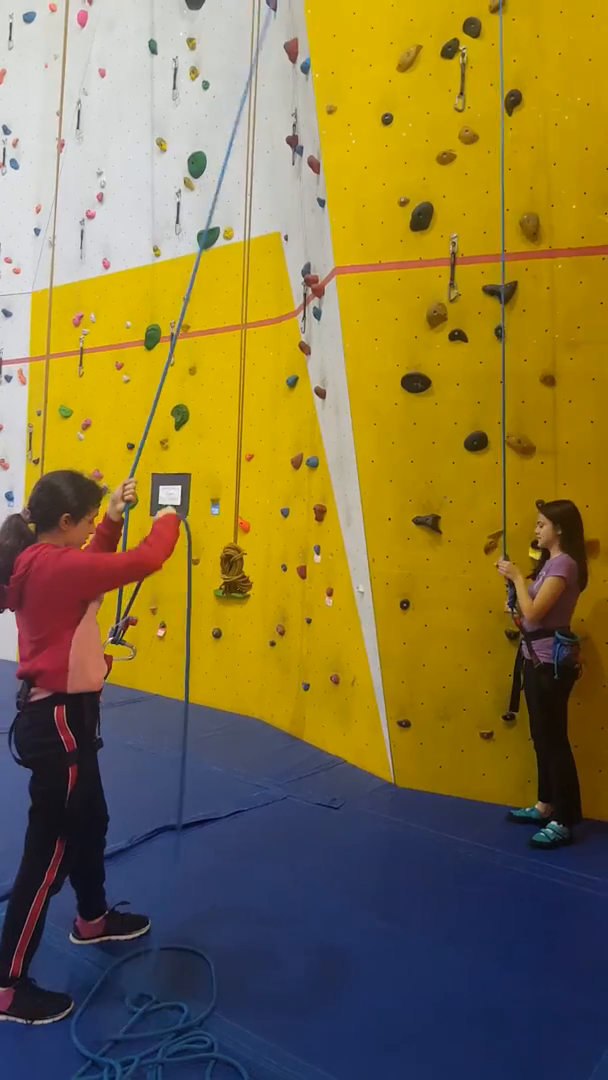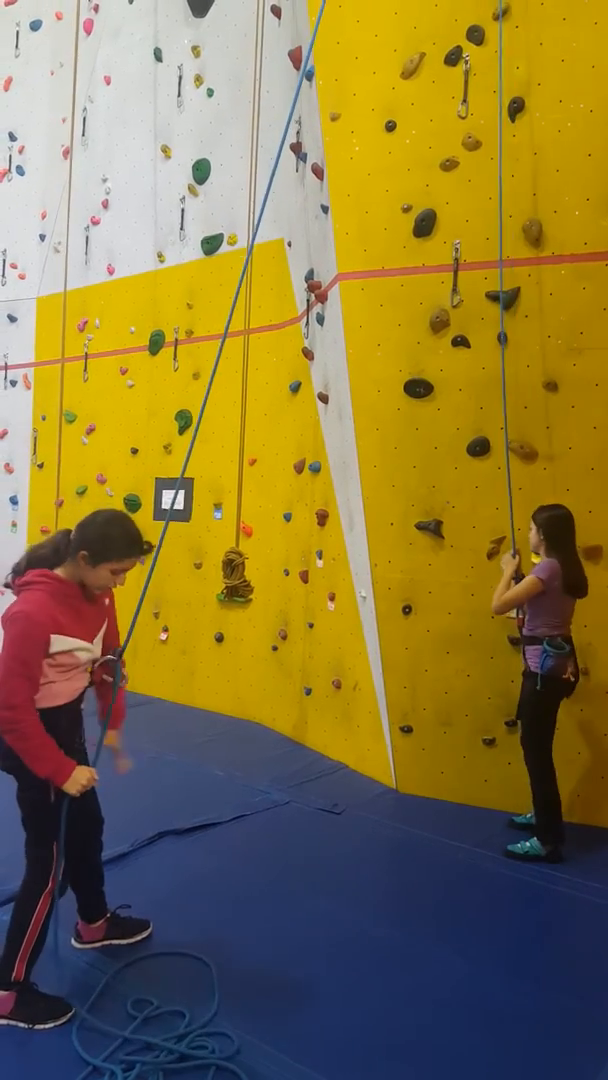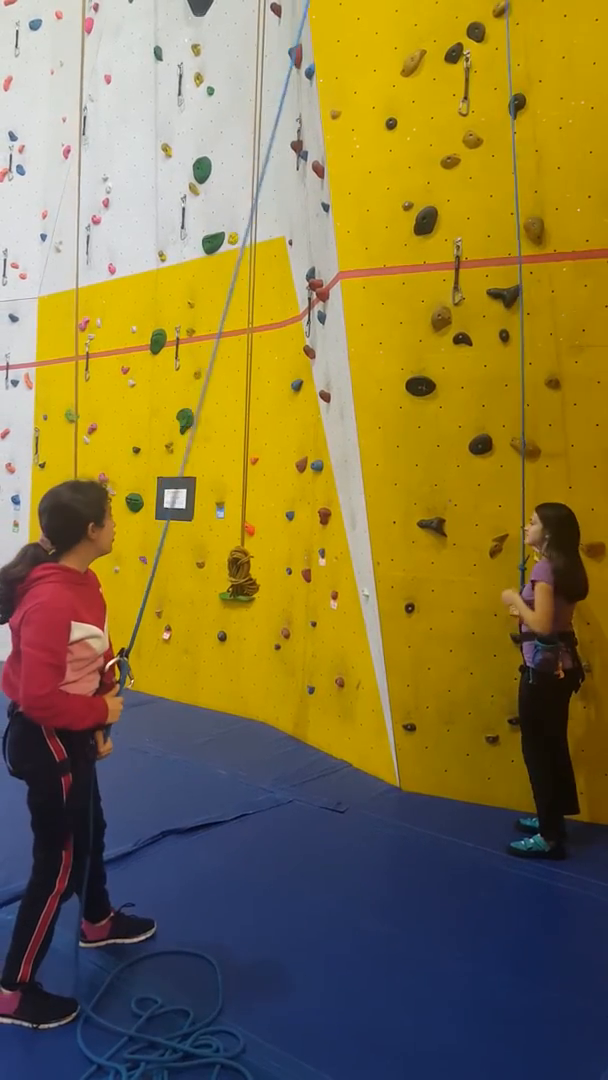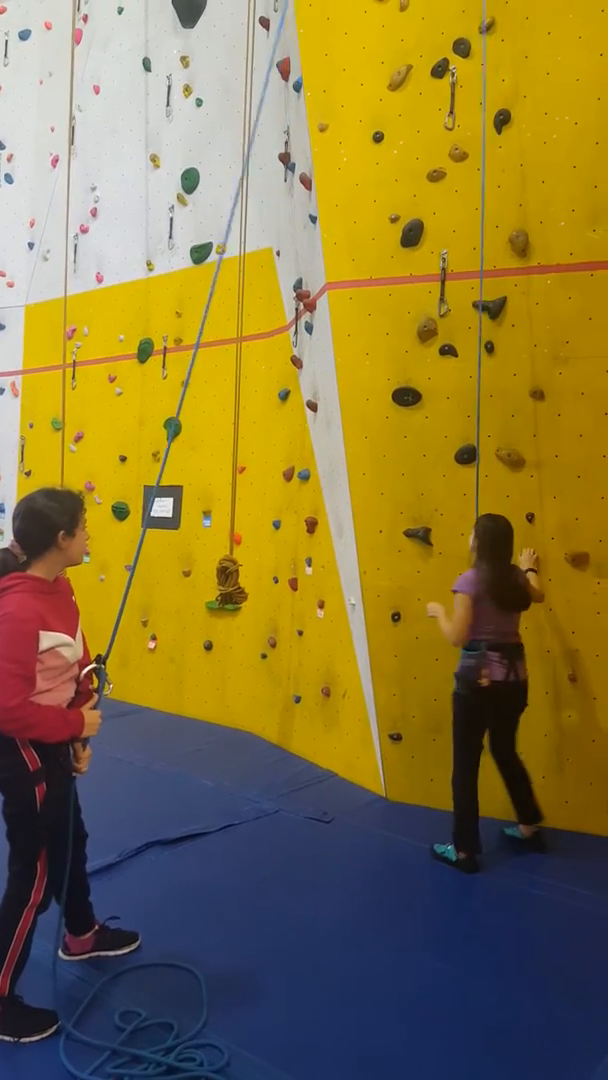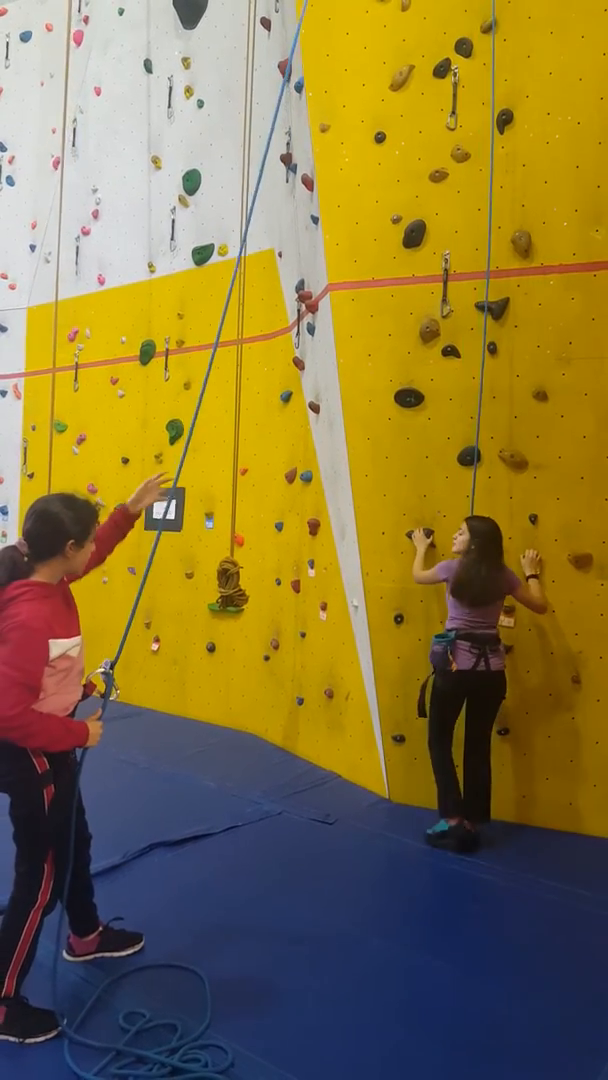
dt=1s
person 1, frame 1
right shoulder: (55, 567)
left elbow: (93, 562)
right elbow: (142, 562)
left wrist: (115, 516)
right wrist: (167, 522)
left hip: (62, 715)
right hip: (58, 723)
left knee: (90, 822)
right knee: (48, 852)
left ankle: (93, 918)
person 1, frame 2
left shoulder: (93, 593)
left elbow: (107, 656)
left wrist: (113, 722)
right wrist: (61, 770)
left hip: (65, 724)
left knee: (86, 828)
right knee: (49, 860)
left ankle: (94, 922)
person 1, frame 3
left shoulder: (81, 581)
right shoulder: (50, 601)
left wrist: (98, 726)
right wrist: (101, 712)
left hip: (72, 735)
right hip: (44, 741)
left knee: (89, 832)
right knee: (58, 861)
left ankle: (99, 922)
person 1, frame 4
left shoulder: (57, 588)
left wrist: (79, 735)
right wrist: (76, 724)
left hip: (51, 745)
left knee: (70, 842)
left ankle: (82, 934)
person 1, frame 5
left shoulder: (49, 582)
left elbow: (94, 555)
left wrist: (131, 512)
right wrist: (80, 733)
left hip: (49, 748)
left knee: (74, 843)
left ankle: (86, 935)
person 2, frame 1
left shoulder: (564, 564)
right shoulder: (550, 562)
left elbow: (533, 612)
right elbow: (526, 612)
left wrist: (517, 576)
right wrist: (513, 578)
left hip: (552, 661)
right hip: (537, 659)
left knee: (553, 740)
right knee: (542, 738)
left ankle: (564, 822)
right ankle: (545, 806)
person 2, frame 2
left shoulder: (548, 568)
right shoulder: (561, 568)
left elbow: (499, 606)
right elbow: (529, 606)
left wrist: (508, 571)
right wrist: (515, 573)
left hip: (544, 668)
right hip: (553, 665)
left knee: (535, 752)
right knee: (536, 745)
left ankle: (547, 840)
right ankle: (544, 813)
person 2, frame 3
left shoulder: (545, 568)
right shoulder: (567, 567)
left elbow: (542, 626)
left wrist: (516, 600)
left hip: (543, 666)
right hip: (562, 664)
left knee: (535, 749)
right knee: (553, 745)
left ankle: (550, 837)
right ankle: (552, 818)
person 2, frame 4
left shoulder: (470, 580)
right shoulder: (514, 579)
left elbow: (457, 638)
right elbow: (538, 595)
left wrist: (439, 612)
right wrist: (529, 568)
left hip: (479, 678)
right hip: (514, 678)
left knee: (466, 764)
right knee: (505, 752)
left ankle: (464, 850)
right ankle: (528, 827)
person 2, frame 5
left shoulder: (453, 569)
right shoulder: (504, 576)
left elbow: (418, 575)
right elbow: (540, 605)
left wrist: (421, 547)
right wrist: (531, 572)
left hip: (455, 666)
right hip: (491, 669)
left knee: (439, 741)
right knee: (478, 748)
left ankle: (452, 819)
right ankle: (470, 824)
